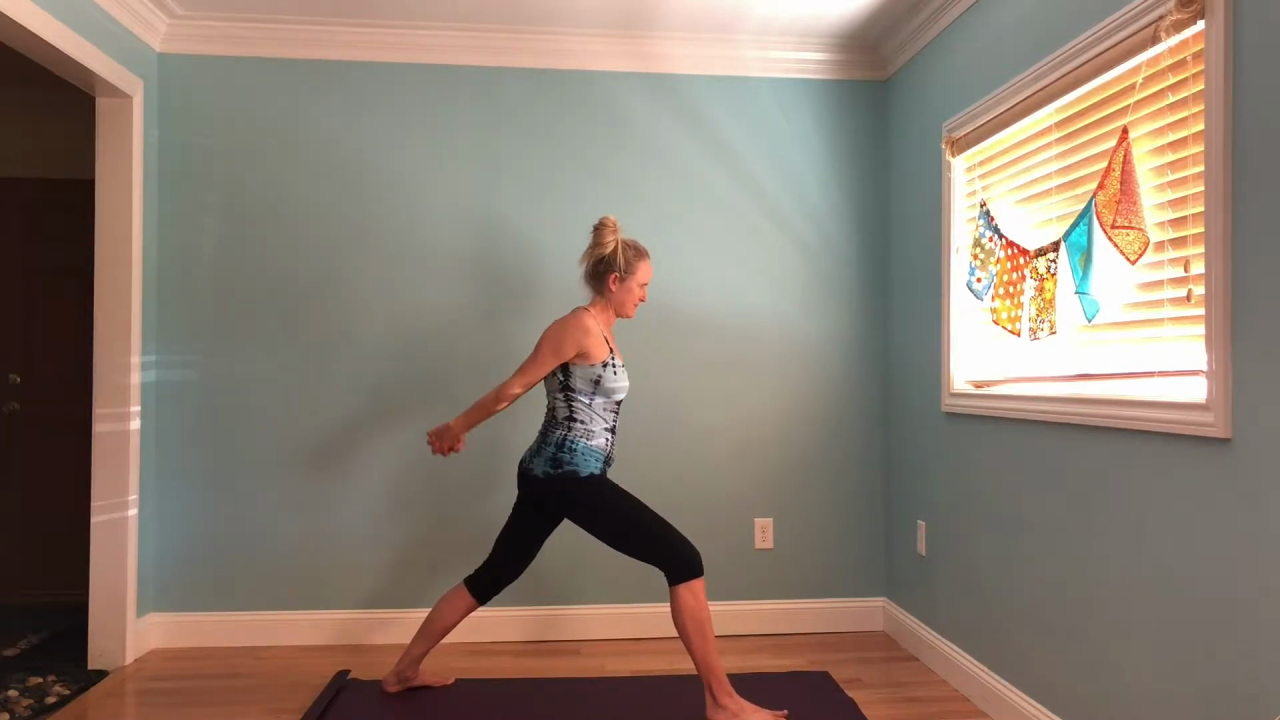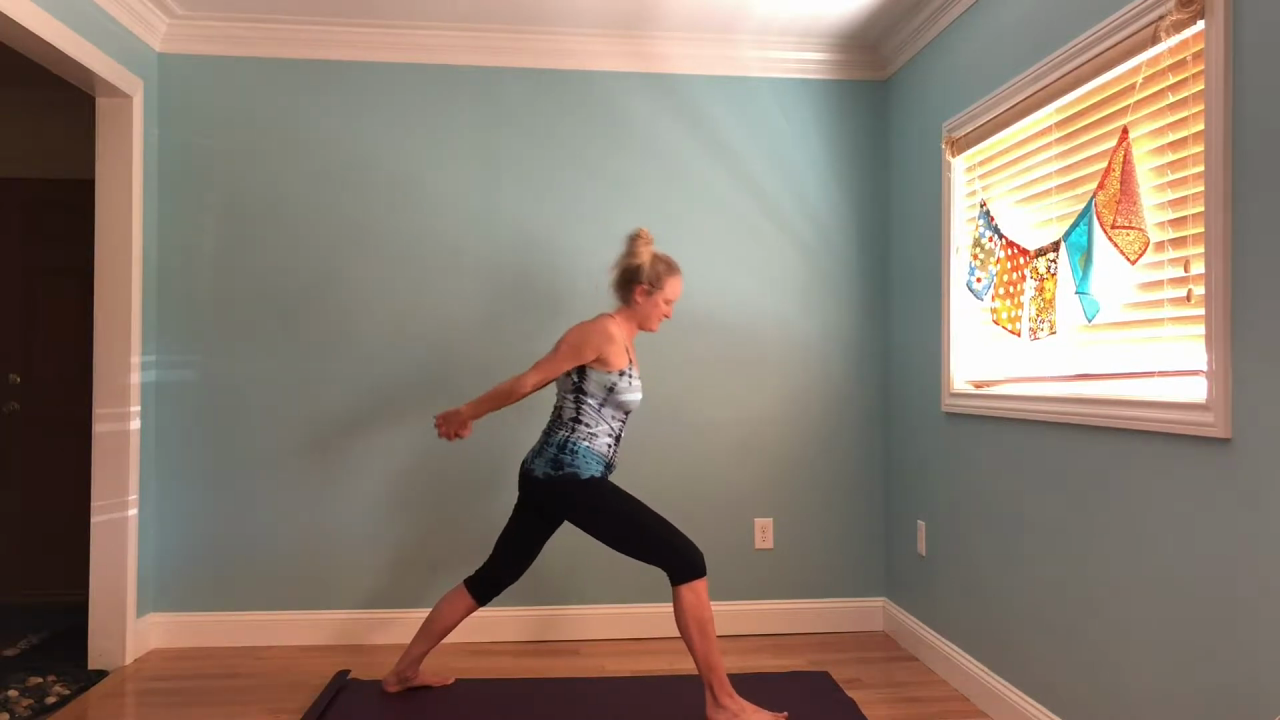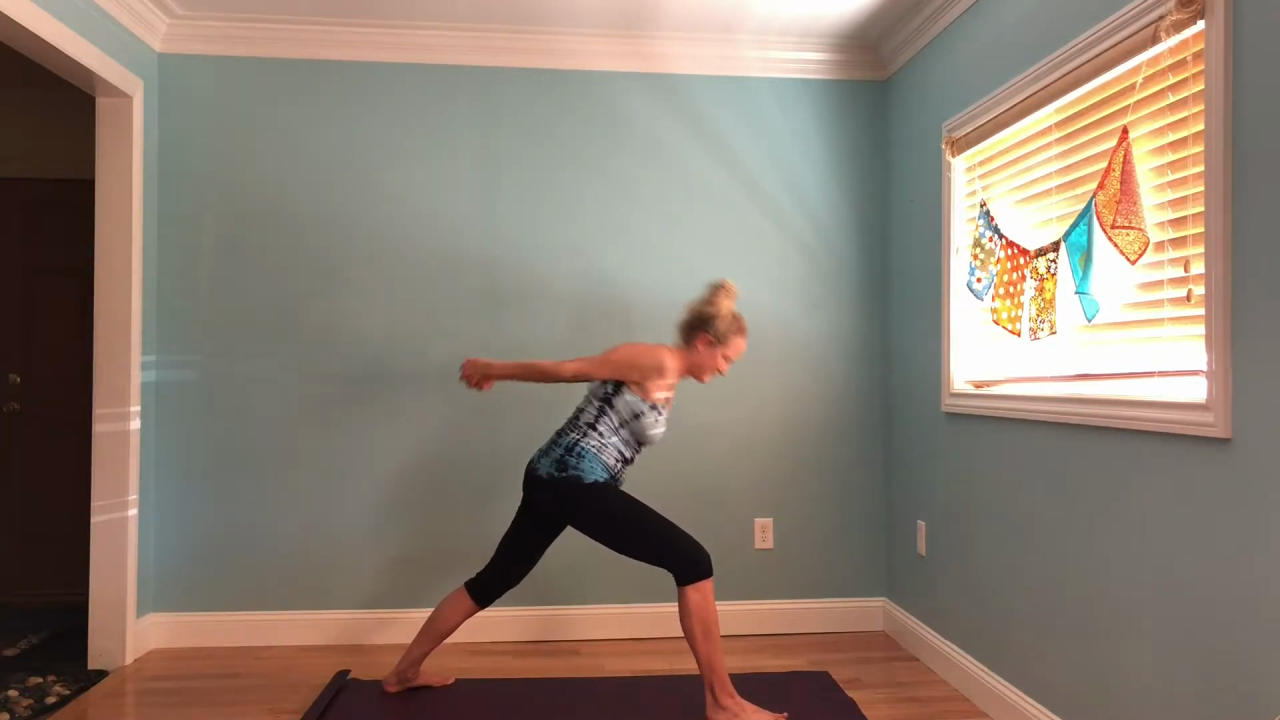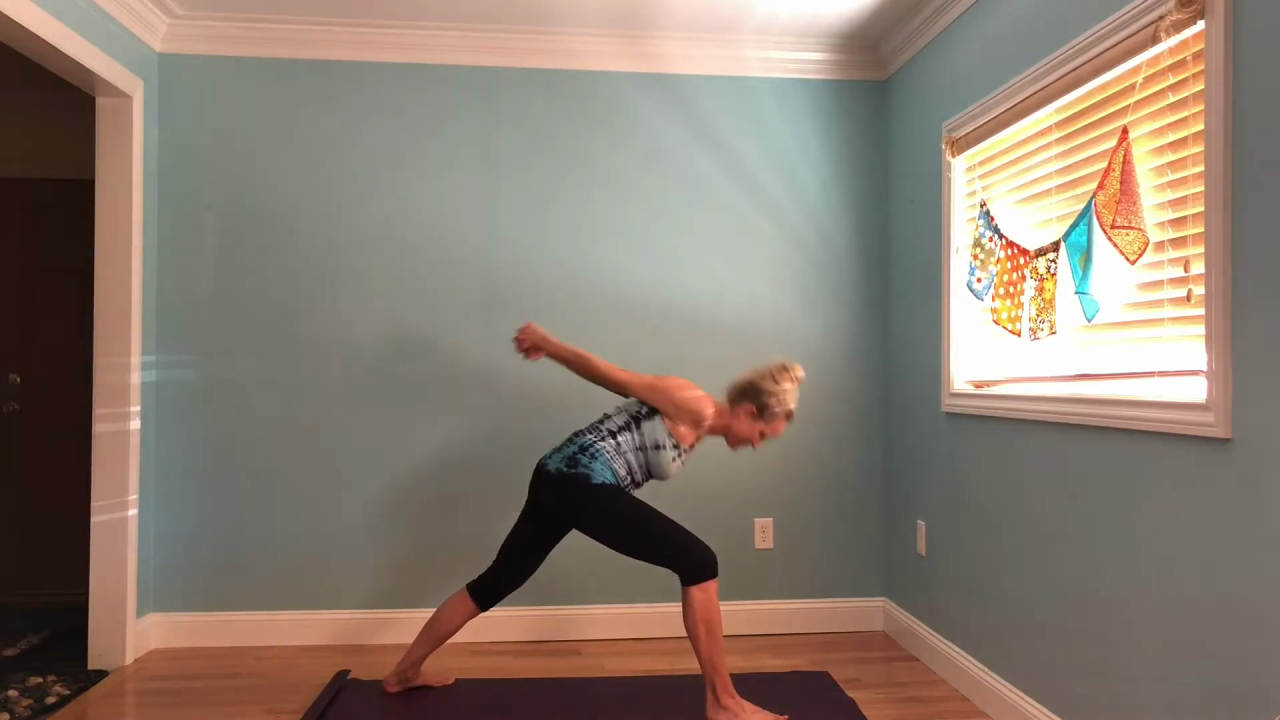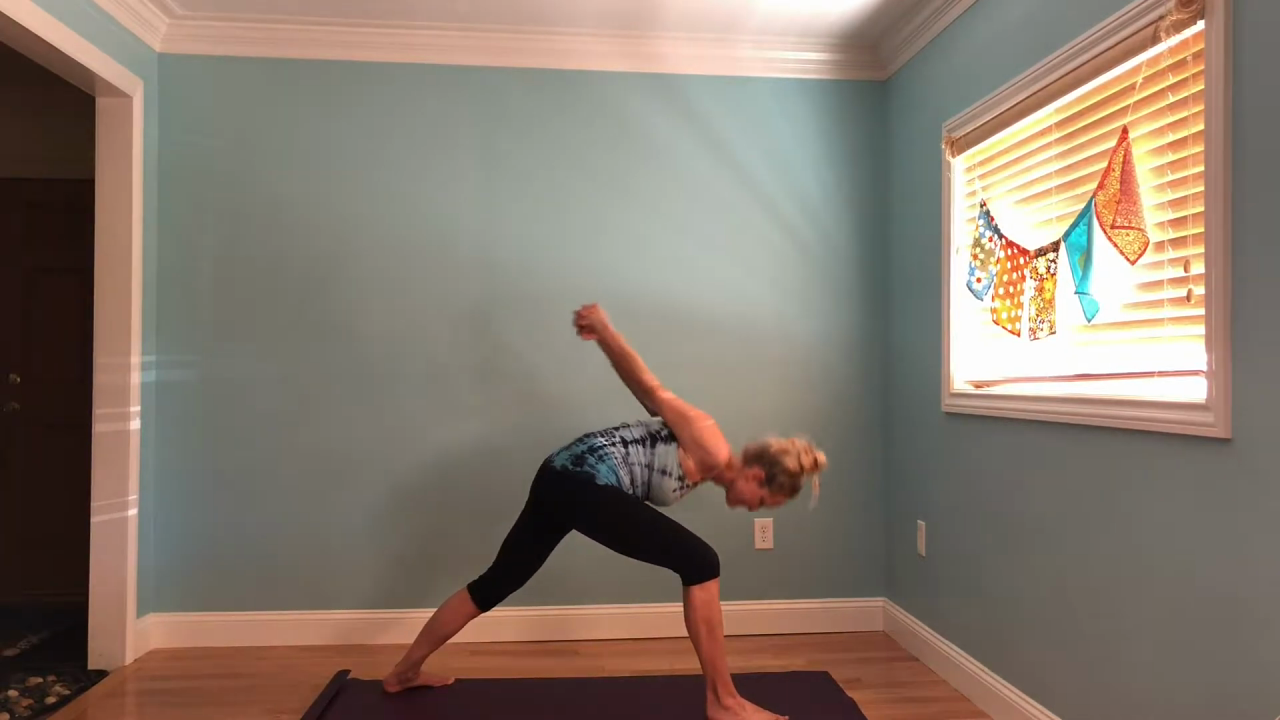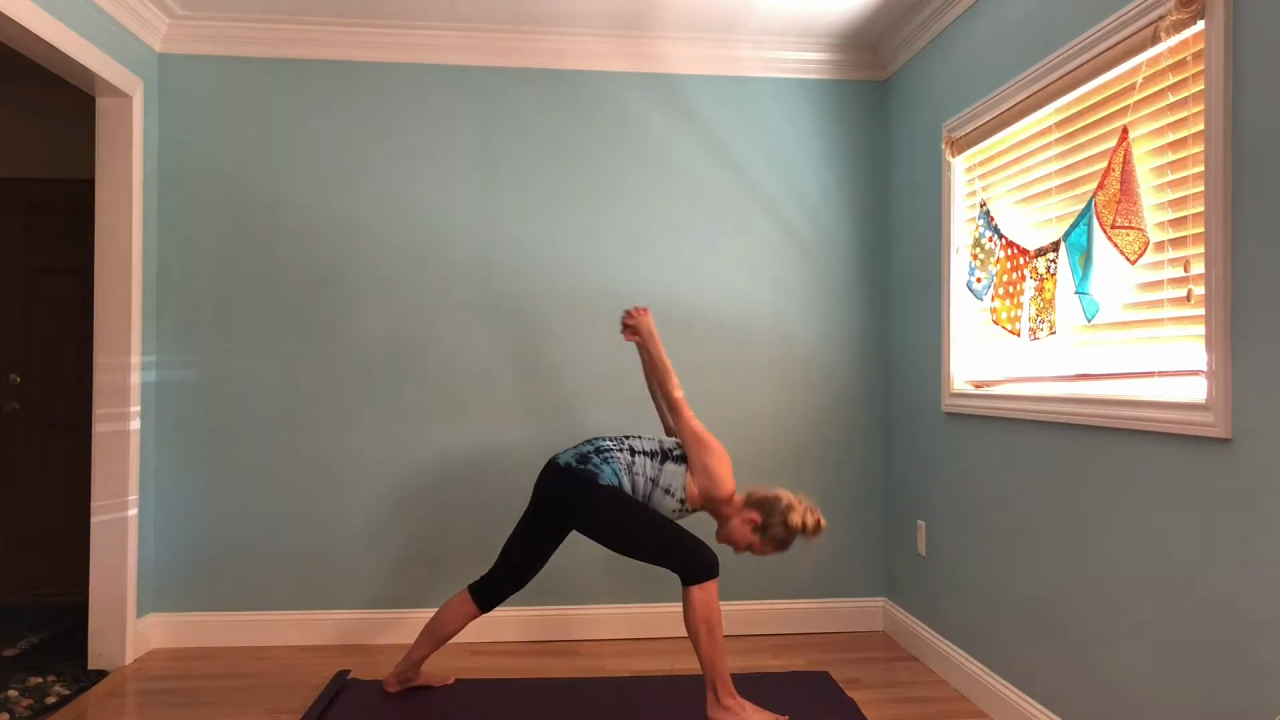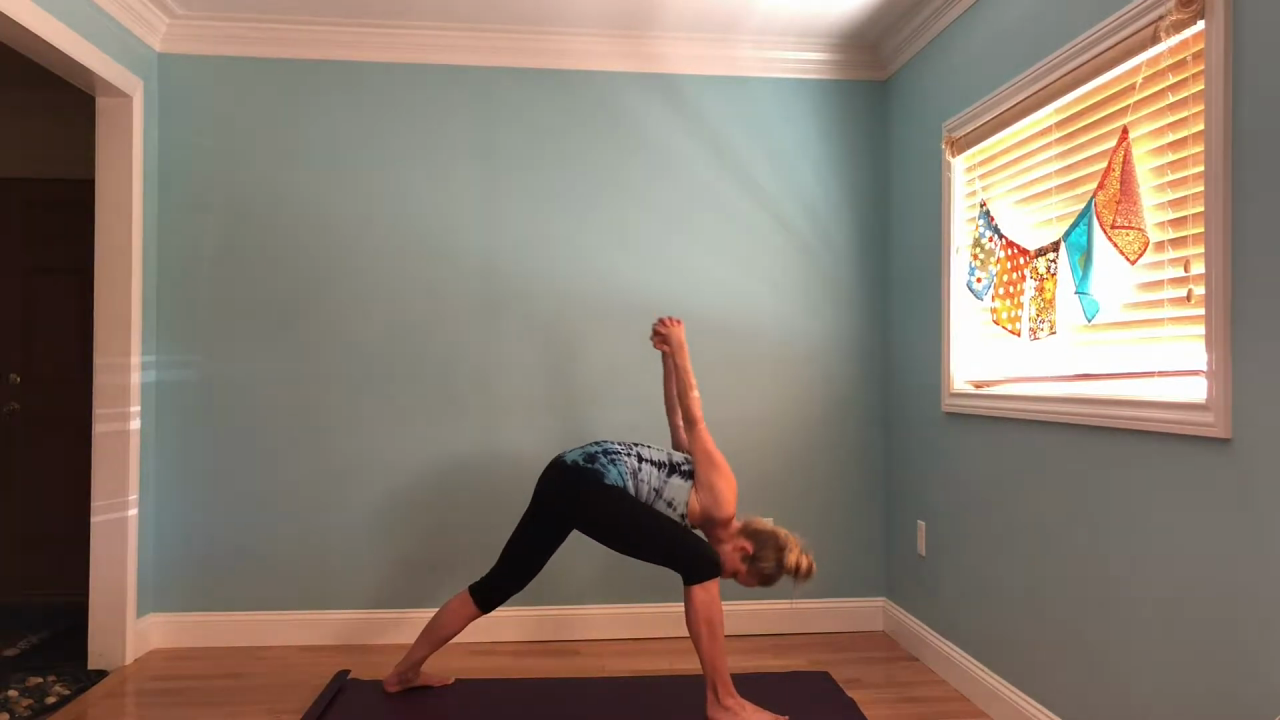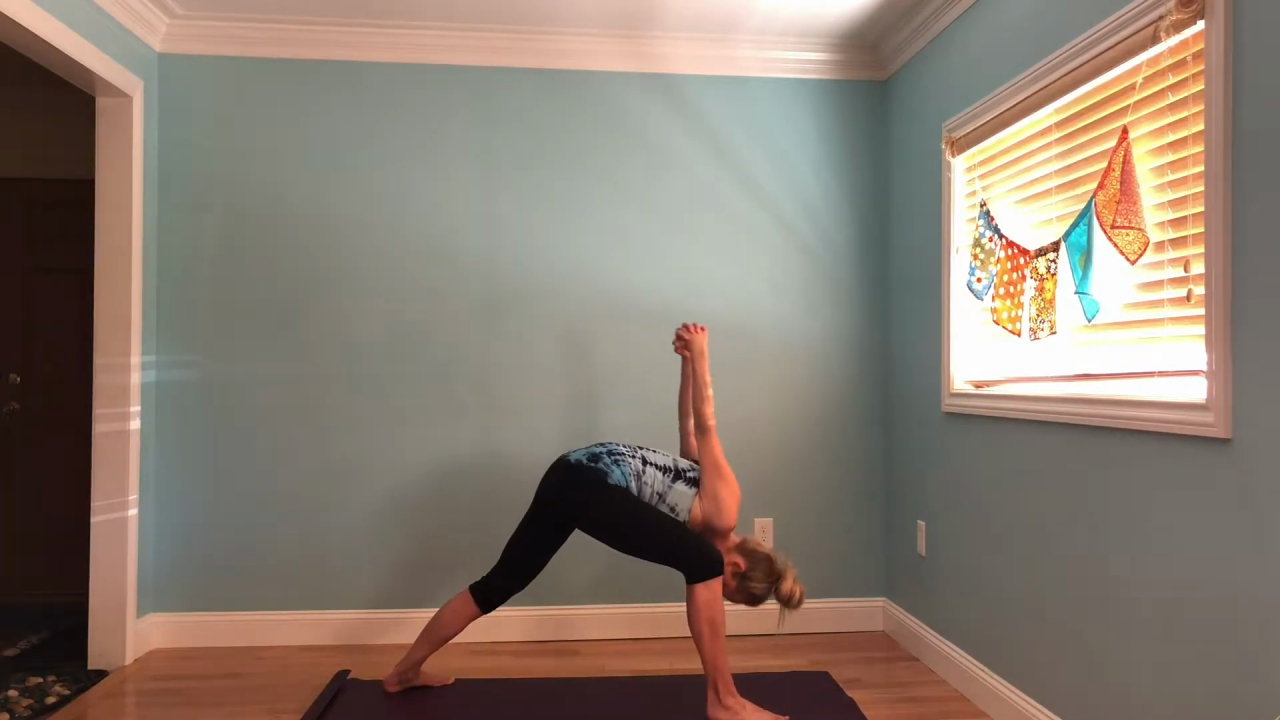
dt=0.3s
person 1, frame 1
left shoulder: (599, 331)
right shoulder: (581, 325)
left elbow: (517, 388)
right elbow: (514, 386)
right wrist: (458, 427)
left hip: (553, 473)
right hip: (571, 475)
left knee: (491, 575)
right knee: (683, 561)
left ankle: (404, 670)
person 1, frame 2
left shoulder: (621, 340)
right shoulder: (606, 332)
left elbow: (534, 383)
right elbow: (529, 380)
left wrist: (468, 416)
right wrist: (470, 412)
left hip: (552, 475)
right hip: (571, 476)
left knee: (493, 576)
right knee: (685, 561)
left ankle: (404, 670)
person 1, frame 3
left shoulder: (665, 379)
right shoulder: (658, 360)
left elbow: (570, 373)
right elbow: (567, 370)
right wrist: (495, 370)
left hip: (556, 478)
right hip: (576, 480)
left knee: (493, 579)
right knee: (692, 562)
left ankle: (404, 670)
person 1, frame 4
left shoulder: (698, 422)
right shoulder: (697, 409)
left elbow: (612, 379)
right elbow: (616, 377)
right wrist: (550, 344)
left hip: (561, 478)
right hip: (581, 482)
left knee: (496, 581)
right knee: (698, 564)
left ankle: (403, 671)
person 1, frame 5
left shoulder: (704, 454)
right shoulder: (715, 452)
left elbow: (648, 391)
right elbow: (651, 389)
left wrist: (601, 332)
right wrist: (603, 329)
left hip: (563, 477)
right hip: (585, 481)
left knee: (496, 581)
right knee: (700, 564)
left ankle: (405, 671)
person 1, frame 6
left shoulder: (706, 479)
right shoulder: (720, 485)
left elbow: (670, 408)
right elbow: (678, 409)
left wrist: (641, 341)
right wrist: (649, 337)
left hip: (567, 477)
right hip: (585, 482)
left knee: (498, 583)
right knee: (698, 565)
left ankle: (405, 671)
person 1, frame 7
left shoulder: (706, 491)
right shoulder: (721, 503)
left elbow: (681, 419)
right elbow: (694, 422)
right wrist: (677, 348)
left hip: (569, 475)
right hip: (588, 482)
left knee: (498, 583)
right knee: (697, 564)
left ankle: (405, 671)
person 1, frame 8
left shoulder: (714, 501)
right shoulder: (722, 515)
left elbow: (693, 429)
right elbow: (706, 430)
left hip: (569, 476)
right hip: (591, 483)
left knee: (500, 583)
right knee: (702, 564)
left ankle: (405, 671)
